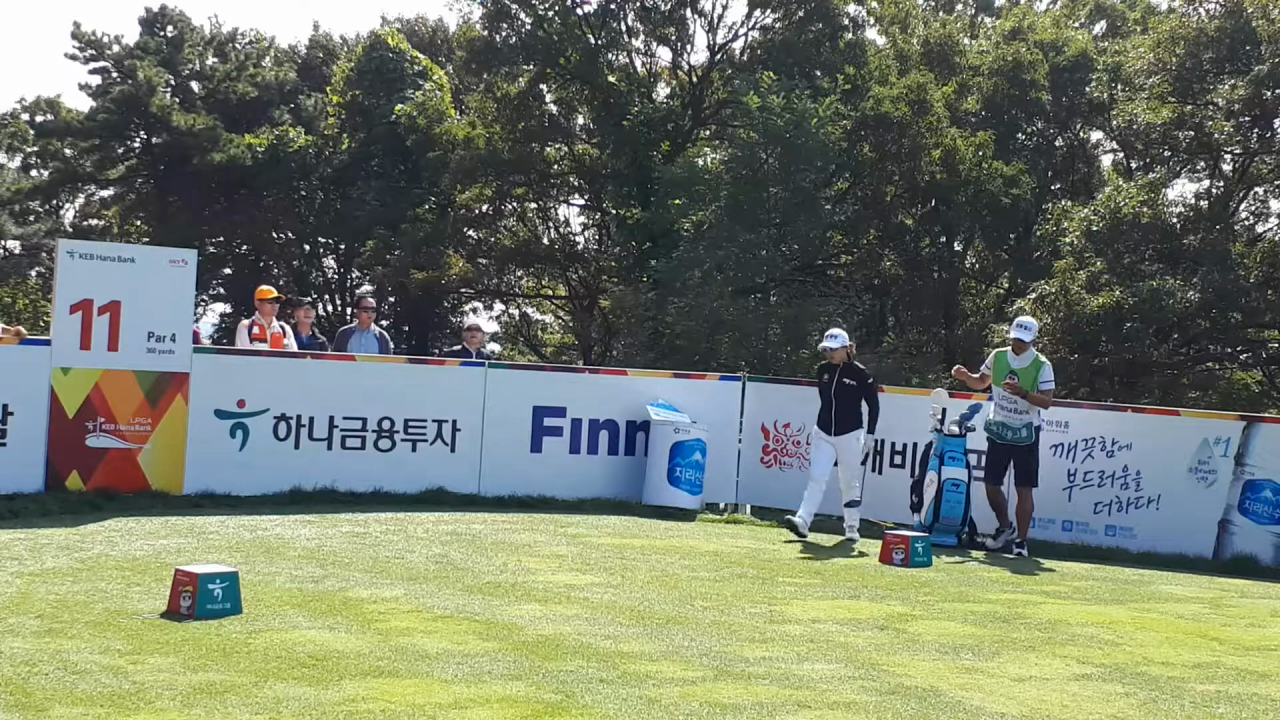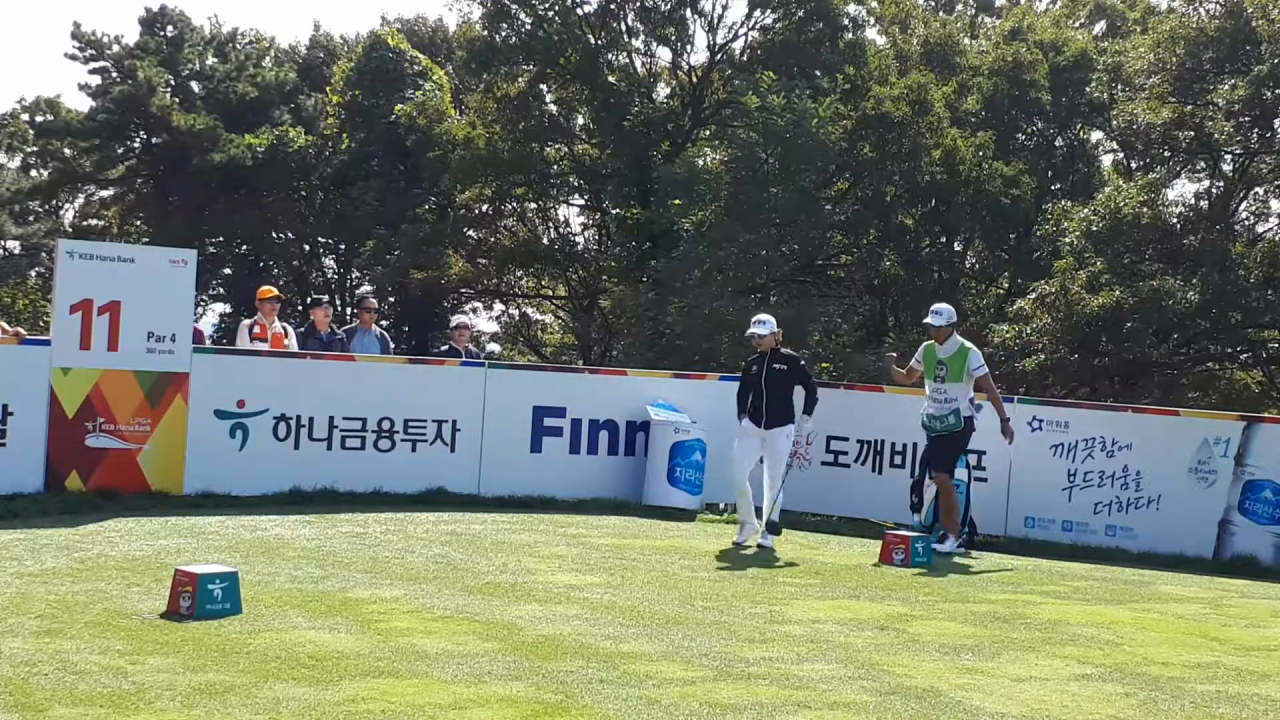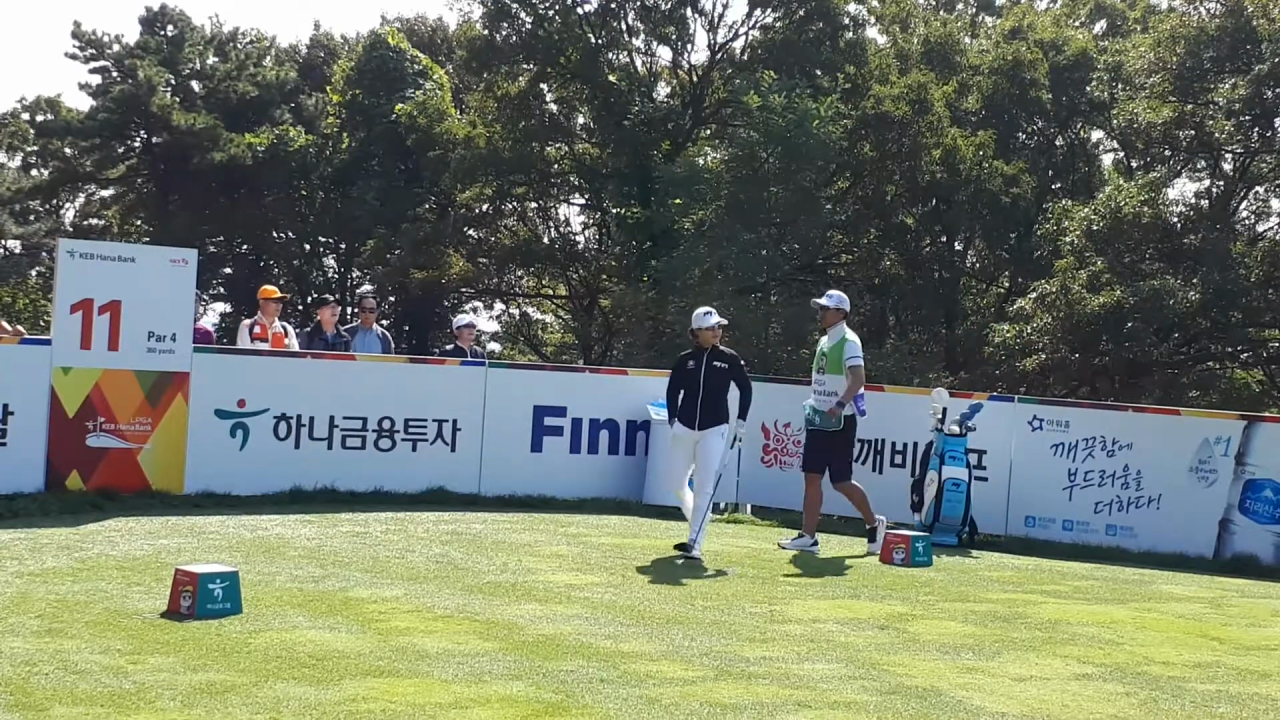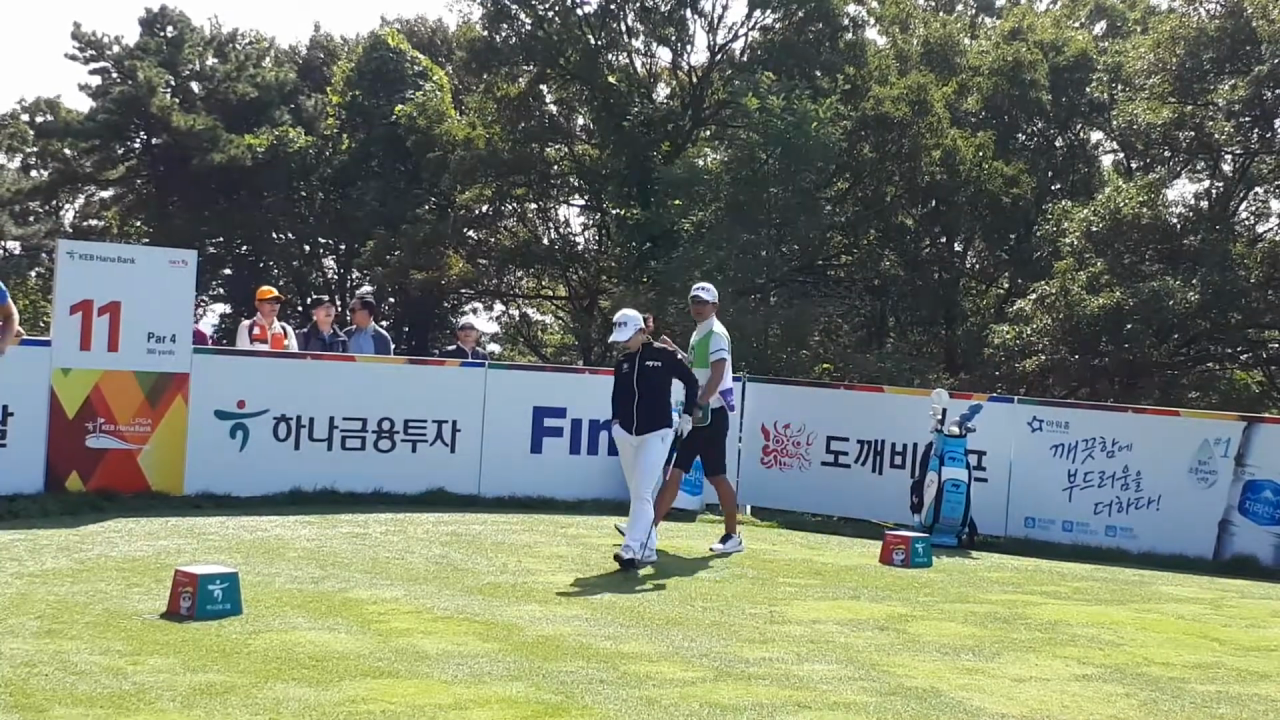
dt=1s
person 1, frame 1
left shoulder: (1041, 365)
right shoulder: (997, 357)
left elbow: (1047, 401)
right elbow: (981, 382)
left wrist: (1023, 393)
right wrist: (965, 376)
left hip: (1026, 434)
right hip: (998, 431)
left knee: (1024, 489)
right knee: (992, 485)
left ankle: (1020, 540)
right ankle: (1005, 527)
person 1, frame 2
left shoulder: (968, 353)
right shoulder: (927, 350)
left elbow: (989, 388)
right elbow: (908, 377)
left wrist: (1004, 420)
right wrist: (892, 368)
left hip: (958, 424)
right hip: (934, 424)
left knee: (940, 477)
right knee: (944, 480)
left ankle: (949, 535)
right ankle: (954, 536)
person 1, frame 3
left shoulder: (849, 342)
right shoulder: (823, 341)
left elbow: (857, 379)
left wrist: (838, 406)
left hip: (840, 421)
right hip: (818, 420)
left knee: (840, 481)
right knee: (812, 477)
left ankle: (873, 523)
right ankle: (807, 535)
person 1, frame 4
left shoulder: (716, 334)
right shoulder: (697, 333)
left elbow: (717, 376)
left wrist: (696, 404)
left hip: (711, 415)
right hip: (694, 415)
left knee: (716, 476)
right knee: (672, 471)
left ankle: (733, 535)
person 2, frame 1
left shoulder: (860, 374)
right shoulder: (823, 369)
left elbow: (873, 405)
left wrist: (869, 434)
left hip: (849, 435)
right hip: (822, 433)
left knee: (850, 483)
right knee: (816, 478)
left ankle: (852, 526)
right ankle: (802, 521)
person 2, frame 2
left shoulder: (791, 360)
right shoulder: (752, 364)
left elbow: (811, 388)
right elbow: (743, 392)
left wrist: (806, 417)
right wrist: (743, 417)
left hip: (781, 429)
right hip: (753, 426)
left knee: (775, 482)
right knee: (738, 475)
left ankle: (768, 532)
right ankle: (748, 524)
person 2, frame 3
left shoulder: (730, 359)
right shoulder: (685, 359)
left elbow: (746, 389)
right elbow: (673, 390)
left wrist: (741, 420)
right wrist: (673, 419)
left hip: (714, 430)
right hip: (684, 429)
left knee: (704, 487)
right knee: (677, 482)
left ankle: (696, 543)
right ankle: (697, 523)
person 2, frame 4
left shoulder: (665, 356)
right shoulder: (622, 362)
left elbow: (692, 383)
left wrist: (688, 414)
right wrist: (615, 420)
left hip: (657, 433)
right hip: (625, 433)
left knee: (642, 493)
right knee: (638, 493)
left ankle: (632, 549)
right ankle: (647, 547)
